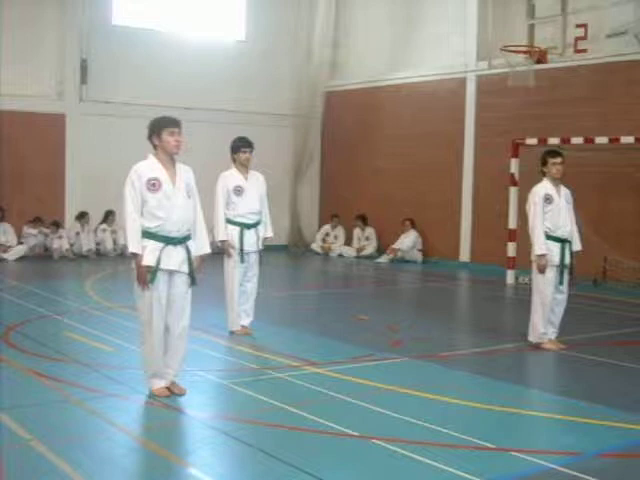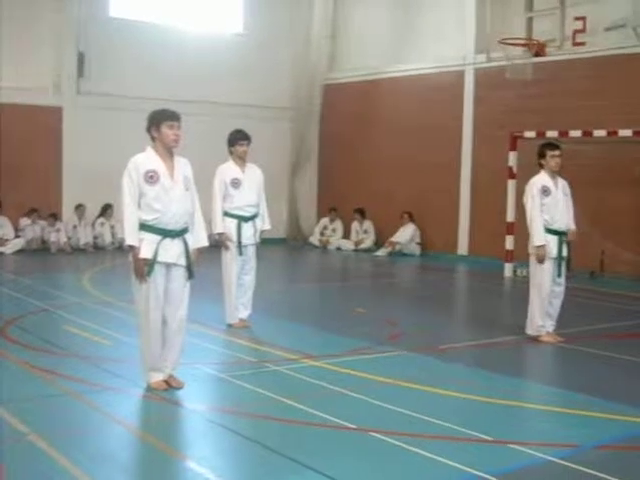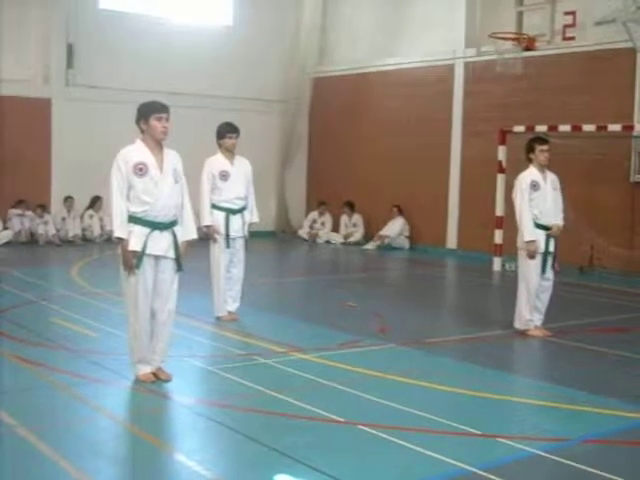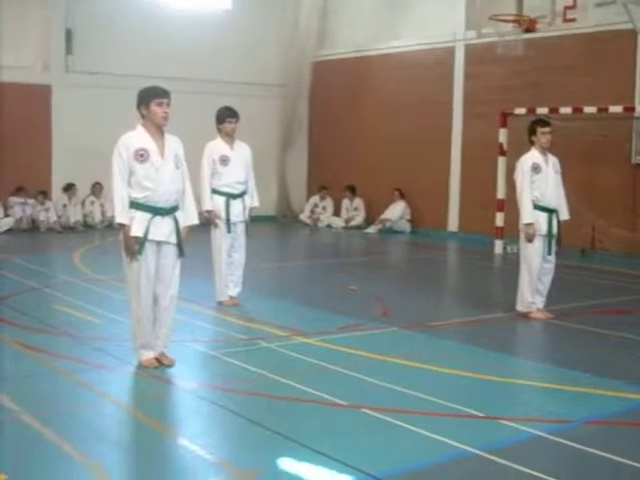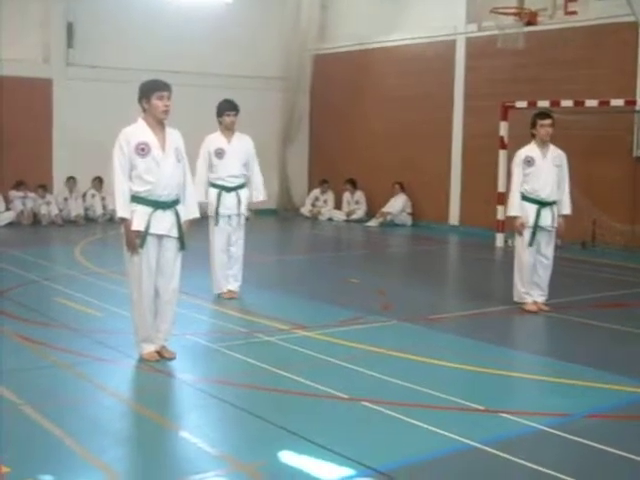
dt=0.5s
person 1, frame 1
left shoulder: (186, 173)
right shoulder: (141, 171)
left elbow: (196, 213)
right elbow: (132, 215)
left wrist: (198, 253)
right wrist: (139, 257)
left hip: (182, 253)
right hip: (154, 253)
left knee: (179, 319)
right knee: (154, 319)
left ankle: (170, 375)
right ankle: (156, 378)
person 1, frame 2
left shoulder: (184, 165)
right shoulder: (138, 164)
left elbow: (193, 206)
right elbow: (130, 208)
left wrist: (196, 246)
right wrist: (136, 250)
left hip: (180, 246)
right hip: (151, 245)
left knee: (177, 312)
right knee: (152, 312)
left ankle: (168, 368)
right ankle: (154, 371)
person 1, frame 3
left shoulder: (174, 158)
right shoulder: (127, 156)
left elbow: (183, 199)
right elbow: (119, 200)
left wrist: (185, 238)
right wrist: (124, 242)
left hip: (168, 239)
right hip: (140, 238)
left knee: (165, 305)
right knee: (140, 304)
left ankle: (156, 361)
right ankle: (142, 364)
person 1, frame 4
left shoulder: (175, 143)
right shoulder: (128, 142)
left elbow: (184, 184)
right elbow: (120, 186)
left wrist: (186, 224)
right wrist: (125, 228)
left hip: (170, 224)
right hip: (141, 223)
left knee: (168, 290)
right knee: (143, 290)
left ankle: (159, 346)
right ankle: (145, 349)
person 1, frame 5
left shoulder: (176, 137)
right shoulder: (129, 135)
left elbow: (185, 178)
right elbow: (121, 180)
left wrist: (187, 217)
right wrist: (127, 222)
left hip: (171, 218)
right hip: (143, 217)
left knee: (169, 284)
right knee: (144, 284)
left ankle: (161, 340)
right ankle: (146, 343)
person 2, frame 1
left shoulder: (566, 193)
right shoulder: (539, 191)
left elbow: (571, 222)
right elbow: (536, 224)
left wrist: (575, 249)
right wrist: (540, 253)
left hip: (563, 249)
right hip: (547, 249)
left knee: (560, 294)
right knee: (544, 294)
left ankle: (551, 335)
right ankle: (540, 336)
person 2, frame 2
left shoulder: (563, 184)
right shoulder: (536, 183)
right elbow: (534, 215)
left wrist: (572, 229)
right wrist: (539, 244)
left hip: (560, 241)
right hip: (544, 241)
left knee: (558, 287)
right knee: (542, 286)
left ankle: (548, 327)
right ankle: (538, 329)
person 2, frame 3
left shoulder: (553, 179)
right shoulder: (525, 178)
left elbow: (558, 207)
right elbow: (523, 211)
left wrist: (558, 225)
right wrist: (530, 239)
left hip: (549, 237)
right hip: (533, 236)
left knee: (546, 281)
right knee: (530, 281)
left ankle: (536, 322)
right ankle: (526, 323)
person 2, frame 4
left shoulder: (554, 161)
right shoulder: (526, 161)
left elbow: (559, 192)
right elbow: (523, 194)
left wrist: (562, 218)
right wrist: (528, 223)
left hip: (550, 218)
right hip: (534, 218)
left knee: (548, 264)
right knee: (532, 263)
left ankle: (538, 304)
right ankle: (528, 306)
person 2, frame 5
left shoulder: (560, 156)
right shoulder: (523, 154)
left elbow: (563, 186)
right elbow: (515, 186)
left wrist: (562, 214)
right wrist: (516, 215)
left hip: (549, 212)
right hip: (528, 210)
left knee: (546, 257)
right knee: (526, 256)
left ankle: (539, 297)
right ankle: (526, 297)
person 3, frame 1
left shoulder: (259, 178)
right shoulder: (225, 178)
left elbow: (264, 207)
right elbow: (219, 209)
left wrist: (266, 233)
right wrist: (223, 238)
left hip: (253, 234)
right hip: (235, 234)
left knee: (251, 280)
right knee: (235, 280)
left ankle: (246, 321)
right ankle: (235, 324)
person 3, frame 2
left shoulder: (256, 171)
right shoulder: (223, 170)
left elbow: (261, 200)
right elbow: (217, 202)
left wrist: (263, 226)
right wrist: (220, 231)
left hip: (251, 227)
right hip: (232, 227)
left knee: (248, 273)
right knee: (232, 273)
left ankle: (243, 314)
right ankle: (233, 317)
person 3, frame 3
left shoulder: (245, 164)
right shoulder: (211, 163)
left elbow: (250, 192)
right elbow: (205, 194)
left wrist: (251, 219)
right wrist: (208, 223)
left hip: (239, 219)
right hip: (220, 218)
left knee: (237, 266)
right knee: (220, 265)
left ankle: (232, 307)
right ankle: (222, 309)
person 3, frame 4
left shoulder: (244, 148)
right shoulder: (211, 148)
left elbow: (250, 178)
right elbow: (205, 179)
left wrist: (252, 204)
right wrist: (209, 208)
left hip: (240, 204)
right hip: (221, 203)
left knee: (238, 251)
right knee: (222, 251)
left ankle: (233, 292)
right ankle: (223, 294)
person 3, frame 5
left shoulder: (246, 141)
right shoulder: (210, 141)
left elbow: (254, 170)
right elbow: (202, 171)
left wrist: (257, 198)
right wrist: (200, 199)
left hip: (239, 197)
right hip: (218, 196)
left knee: (237, 244)
right knee: (218, 244)
left ankle: (233, 286)
right ankle: (222, 287)
